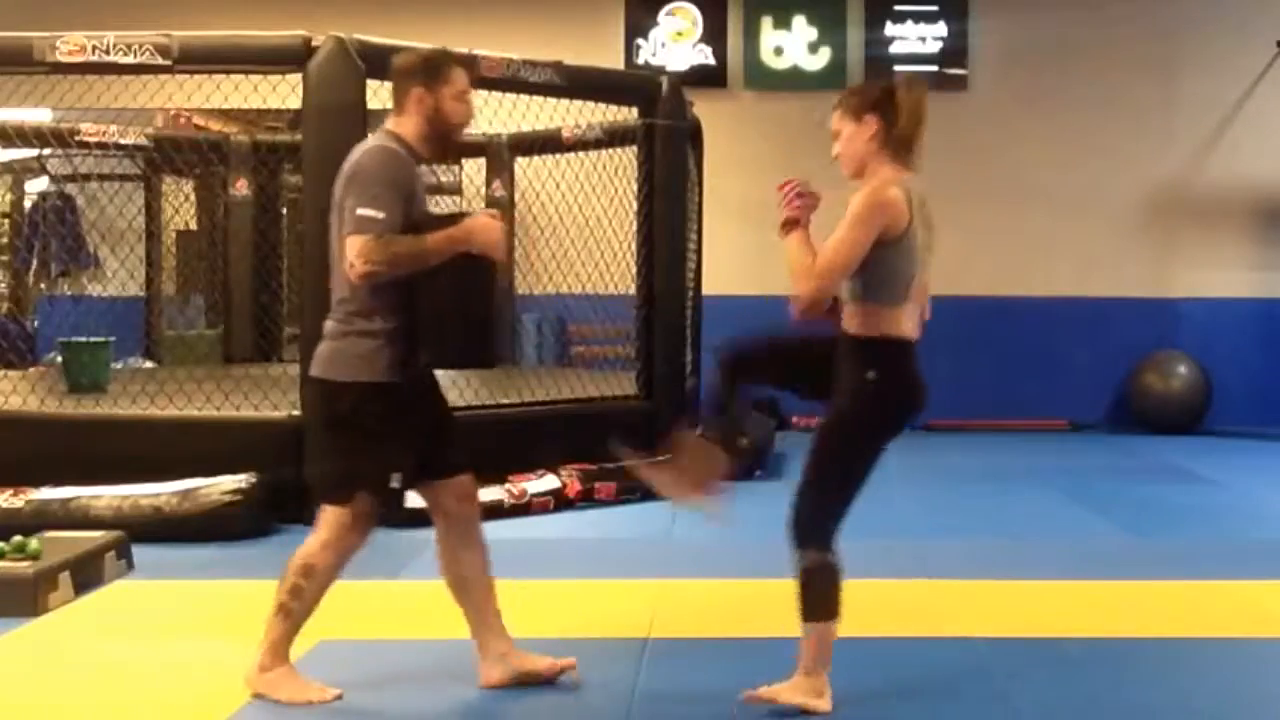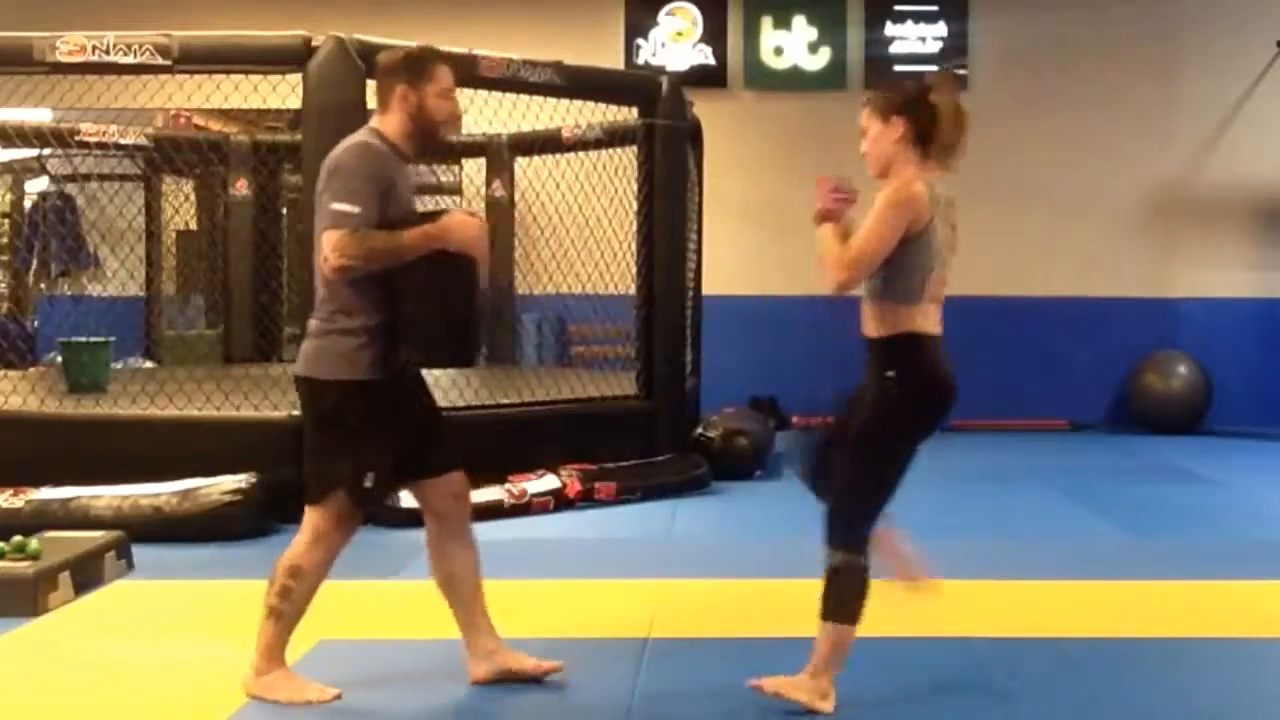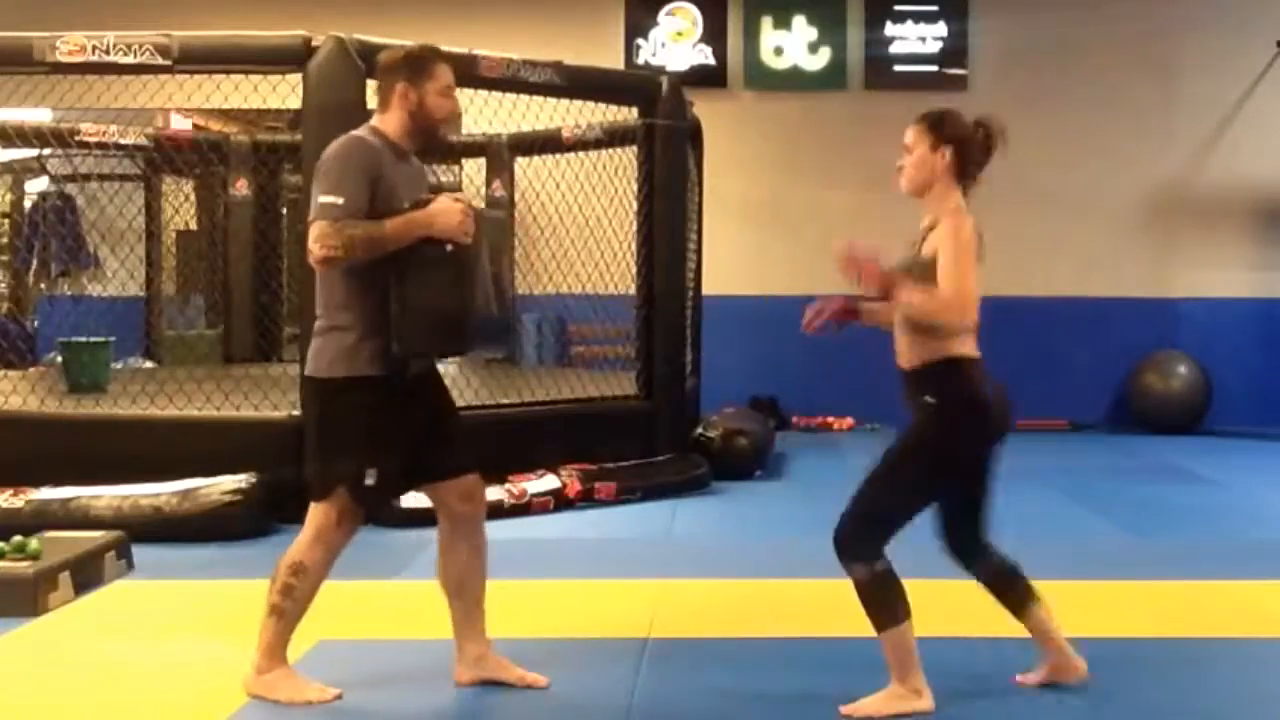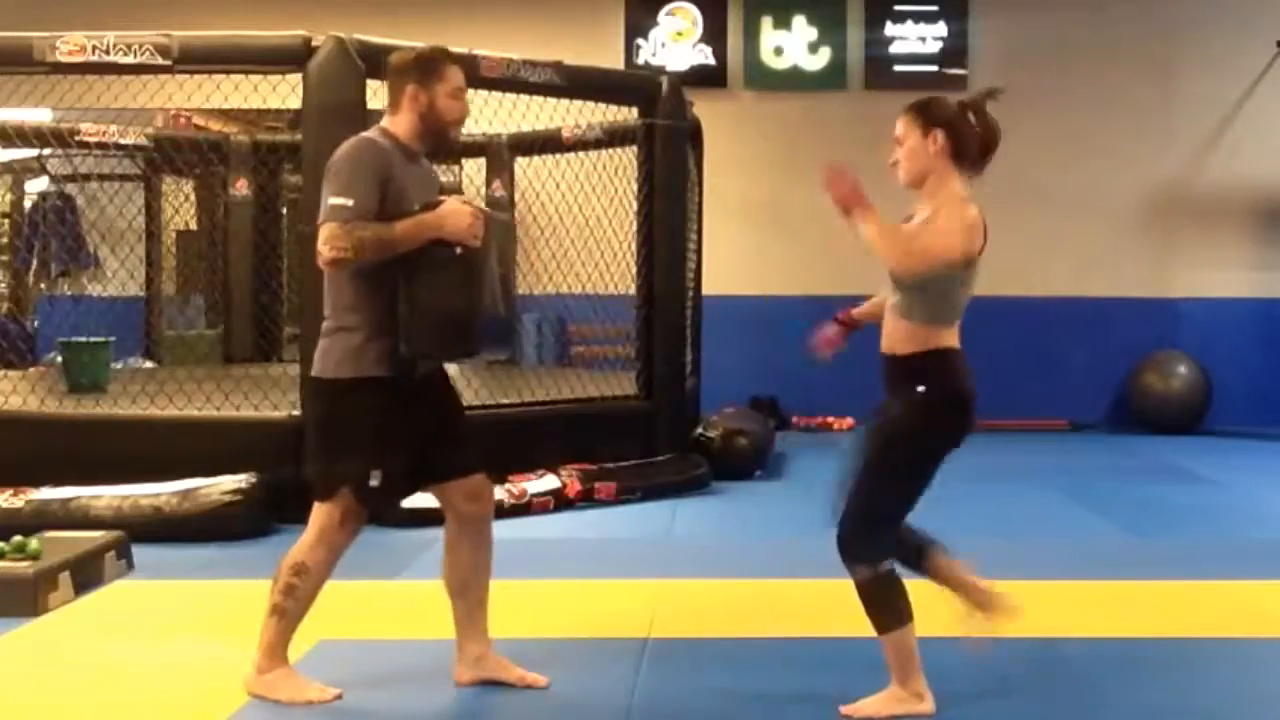
dt=0.1s
person 1, frame 1
left shoulder: (405, 164)
right shoulder: (378, 162)
right elbow: (363, 261)
left wrist: (464, 245)
right wrist: (459, 237)
left hip: (402, 370)
right hip: (360, 374)
left knee: (459, 503)
right knee: (345, 525)
left ankle: (497, 652)
right ankle: (271, 664)
person 1, frame 2
left shoulder: (393, 163)
right shoulder: (360, 159)
right elbow: (339, 256)
left wrist: (446, 244)
right wrist: (438, 233)
left hip: (389, 368)
right hip: (346, 373)
left knee: (450, 502)
right knee: (328, 525)
left ankle: (484, 649)
right ankle: (266, 666)
person 1, frame 3
left shoulder: (409, 165)
right shoulder: (353, 155)
right elbow: (325, 247)
left wrist: (443, 230)
right wrist: (423, 221)
left hip: (407, 367)
right hip: (351, 372)
left knee: (464, 501)
right knee: (331, 523)
left ankle: (473, 654)
right ankle: (267, 666)
person 1, frame 4
left shoulder: (420, 167)
right shoulder: (363, 156)
right elbow: (334, 248)
left wrist: (453, 237)
right wrist: (432, 223)
left hip: (415, 368)
right hip: (359, 373)
left knee: (472, 501)
right knee: (334, 523)
left ankle: (474, 654)
right ankle: (269, 666)
person 2, frame 1
left shoulder: (877, 197)
right shoulder: (907, 197)
left elbow: (808, 291)
right elbow: (919, 304)
left wrist: (796, 223)
left hip: (878, 380)
right hip: (862, 362)
left knee: (812, 525)
right knee: (738, 359)
right ankle: (694, 464)
person 2, frame 2
left shoulder: (904, 194)
right shoulder: (931, 199)
left elbow: (841, 275)
left wrist: (828, 219)
left hip: (903, 378)
right hip: (908, 365)
left knee: (846, 525)
right knee: (828, 470)
person 2, frame 3
left shoulder: (956, 229)
right shoulder: (934, 225)
left elbow: (954, 317)
left wrist: (883, 283)
right wrist: (854, 307)
left hip: (951, 407)
right hip: (954, 401)
left knee: (855, 537)
right knee: (965, 543)
right ankle: (1060, 657)
person 2, frame 4
left shoulder: (960, 217)
right shoulder: (929, 214)
left elbow: (904, 263)
left wrist: (856, 206)
right wrist: (852, 318)
left hip: (930, 396)
right hip: (911, 388)
left knee: (859, 538)
right knee: (877, 530)
right ankle: (979, 592)
